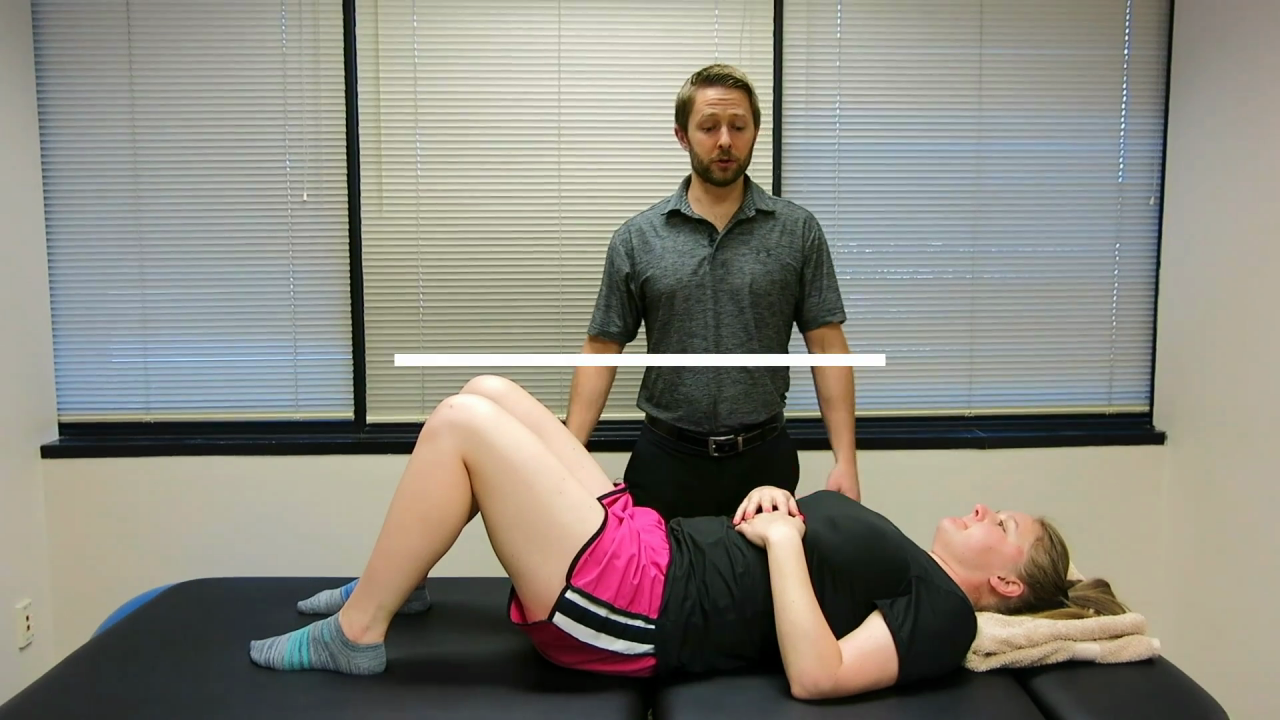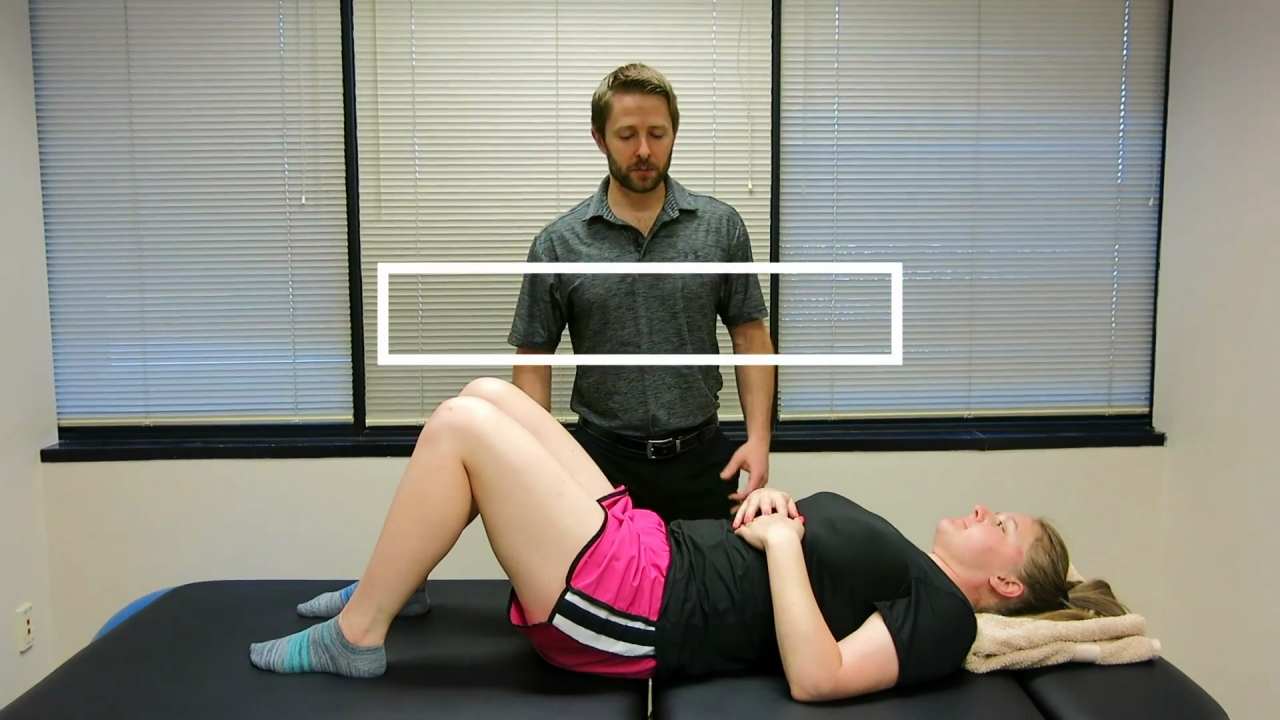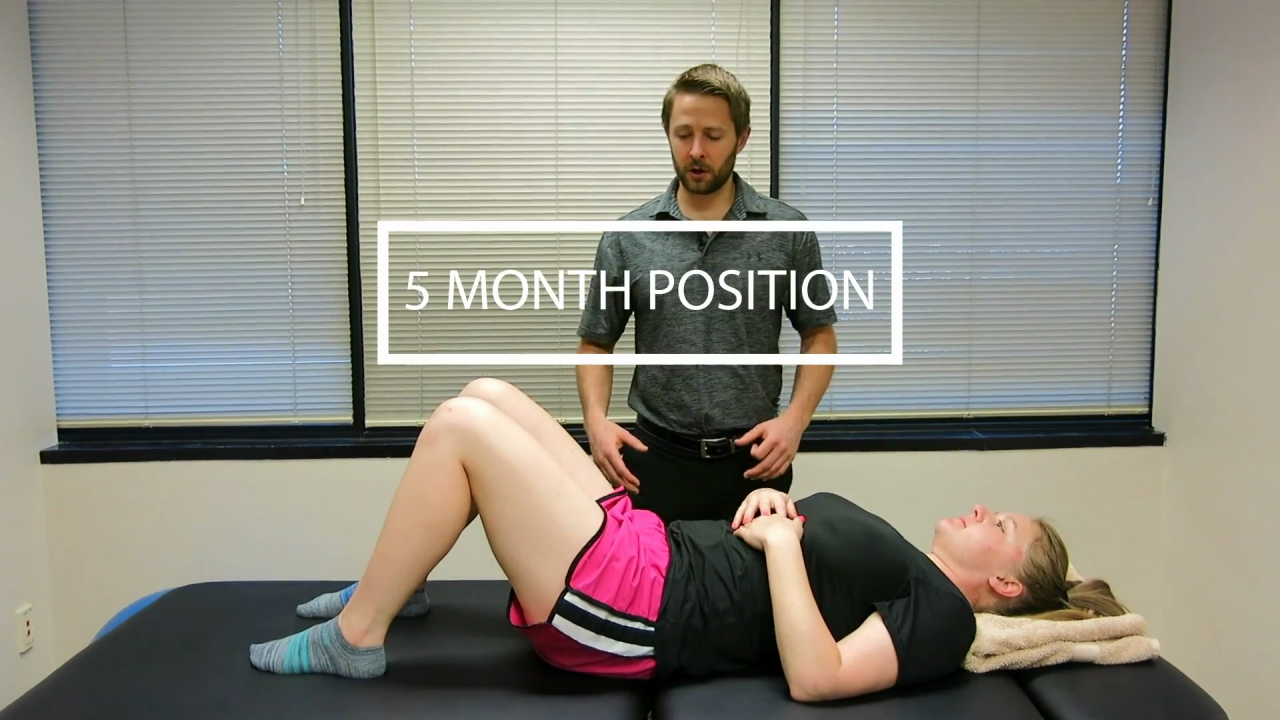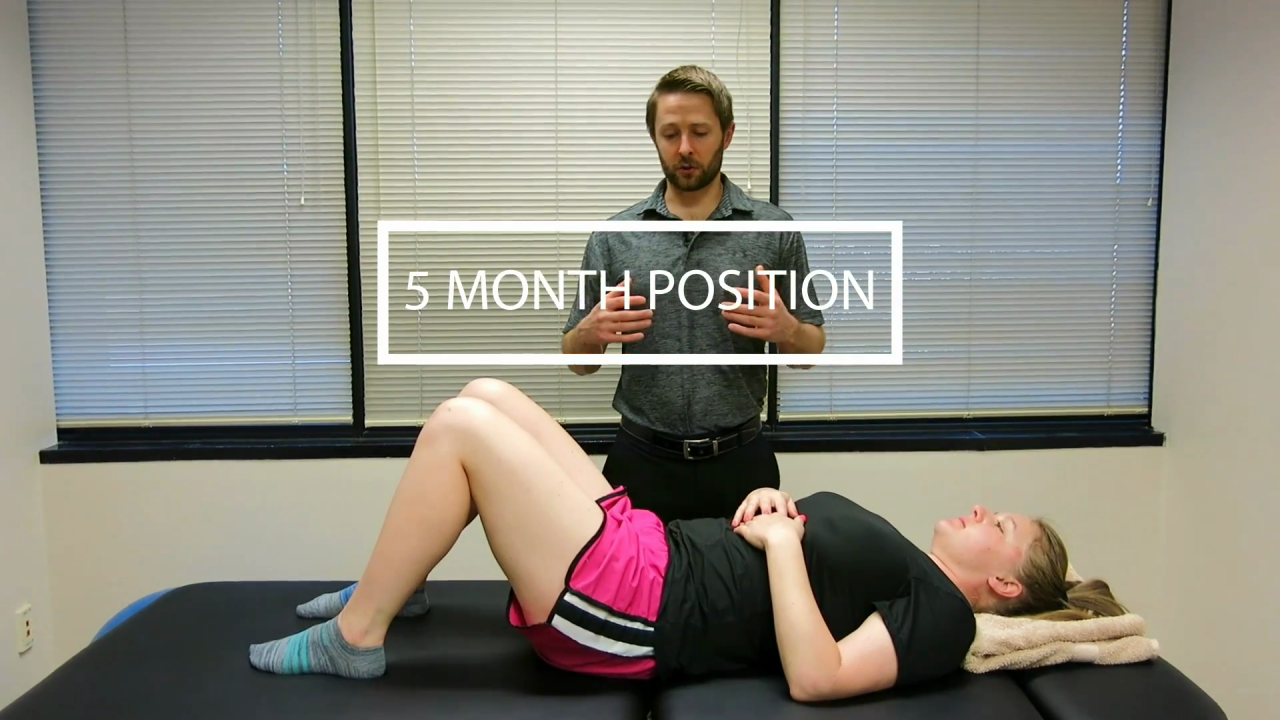
dt=0.7s
person 1, frame 1
left shoulder: (942, 616)
right shoulder: (905, 570)
left elbow: (816, 675)
left wrist: (783, 540)
right wrist: (776, 499)
left hip: (635, 609)
right hip: (652, 546)
left knee: (460, 423)
right knee: (486, 394)
left ankle: (356, 633)
right ankle: (399, 580)
person 1, frame 2
left shoulder: (941, 617)
right shoulder: (907, 573)
left elbow: (816, 677)
left wrist: (781, 542)
right wrist: (771, 502)
left hip: (633, 611)
right hip: (649, 546)
left knee: (460, 427)
right knee: (487, 396)
left ankle: (357, 635)
right ankle: (398, 581)
person 1, frame 3
left shoulder: (941, 618)
right shoulder: (904, 573)
left elbow: (816, 677)
left wrist: (780, 543)
right wrist: (772, 502)
left hip: (634, 612)
right hip: (648, 547)
left knee: (459, 427)
right knee: (486, 397)
left ankle: (356, 636)
right ankle: (397, 583)
person 1, frame 4
left shoulder: (940, 617)
right shoulder: (906, 570)
left elbow: (814, 677)
left wrist: (782, 541)
right wrist: (771, 502)
left hip: (634, 612)
right hip: (648, 547)
left knee: (459, 427)
right knee: (485, 394)
left ankle: (356, 636)
right ankle: (396, 585)
person 2, frame 1
left shoulder: (797, 231)
right shoulder: (636, 239)
left elbow: (826, 345)
right elbow: (602, 350)
left wrist: (845, 459)
left hip: (763, 458)
right hip: (667, 458)
person 2, frame 2
left shoulder: (721, 226)
right shoulder: (559, 243)
left elbow: (750, 334)
right elbow: (533, 359)
left wrist: (759, 437)
left hip: (702, 460)
right hip: (604, 462)
person 2, frame 3
left shoulder: (788, 231)
right shoulder: (627, 238)
left elbow: (819, 335)
right elbow: (595, 343)
left wrist: (794, 419)
right wrist: (596, 418)
left hip: (753, 461)
right hip: (659, 461)
person 2, frame 4
left shoulder: (774, 231)
right shoulder: (615, 237)
left elbow: (809, 351)
right elbow: (578, 360)
left wrist: (785, 328)
right wrist: (592, 331)
left hip: (739, 461)
right hip: (644, 462)
